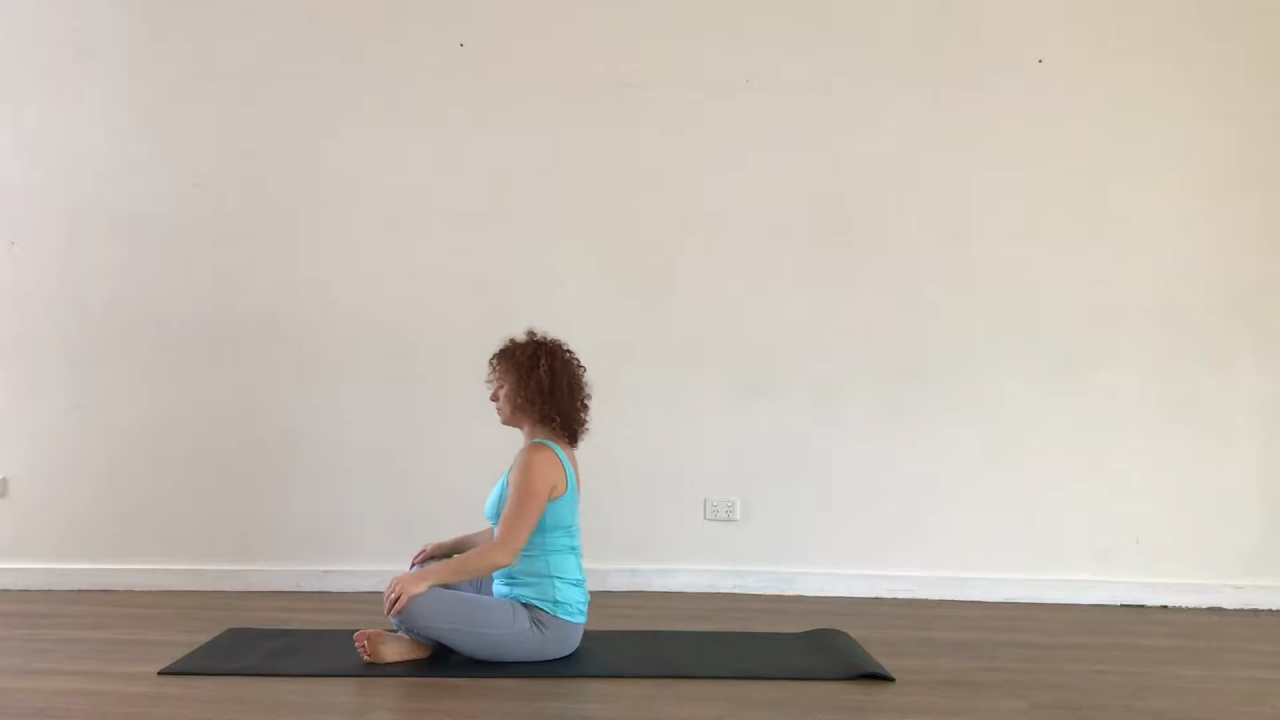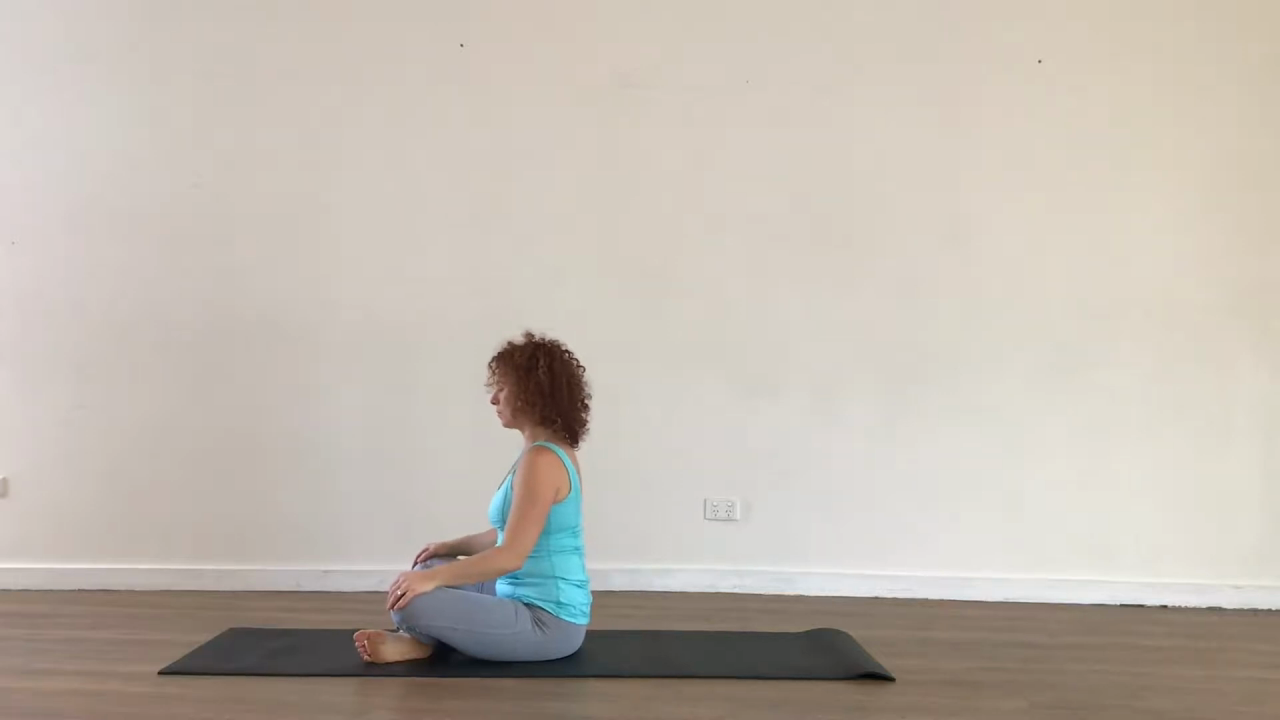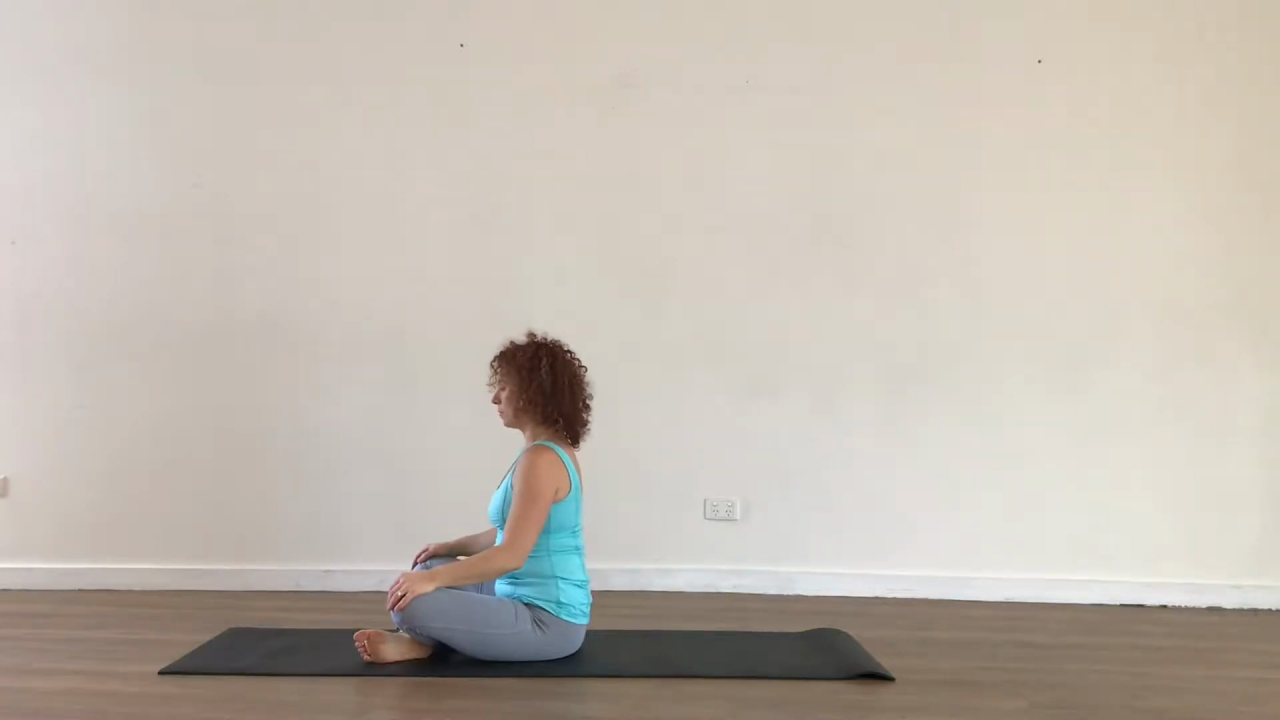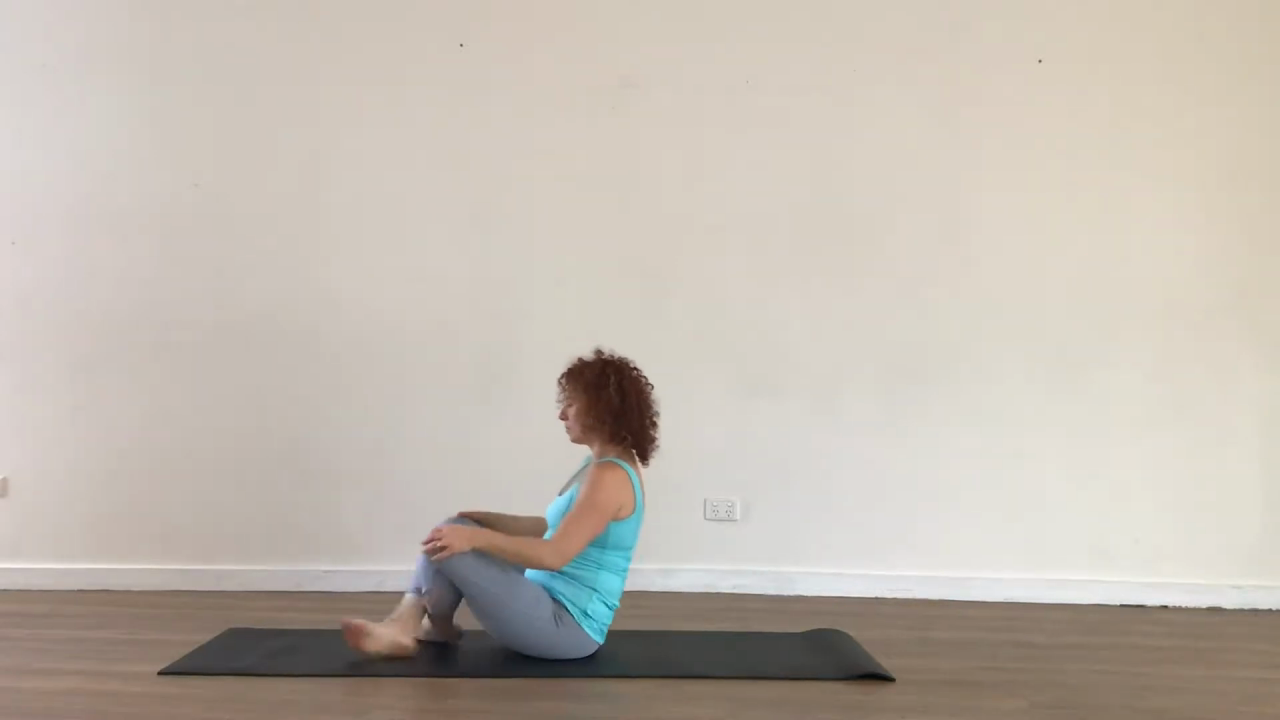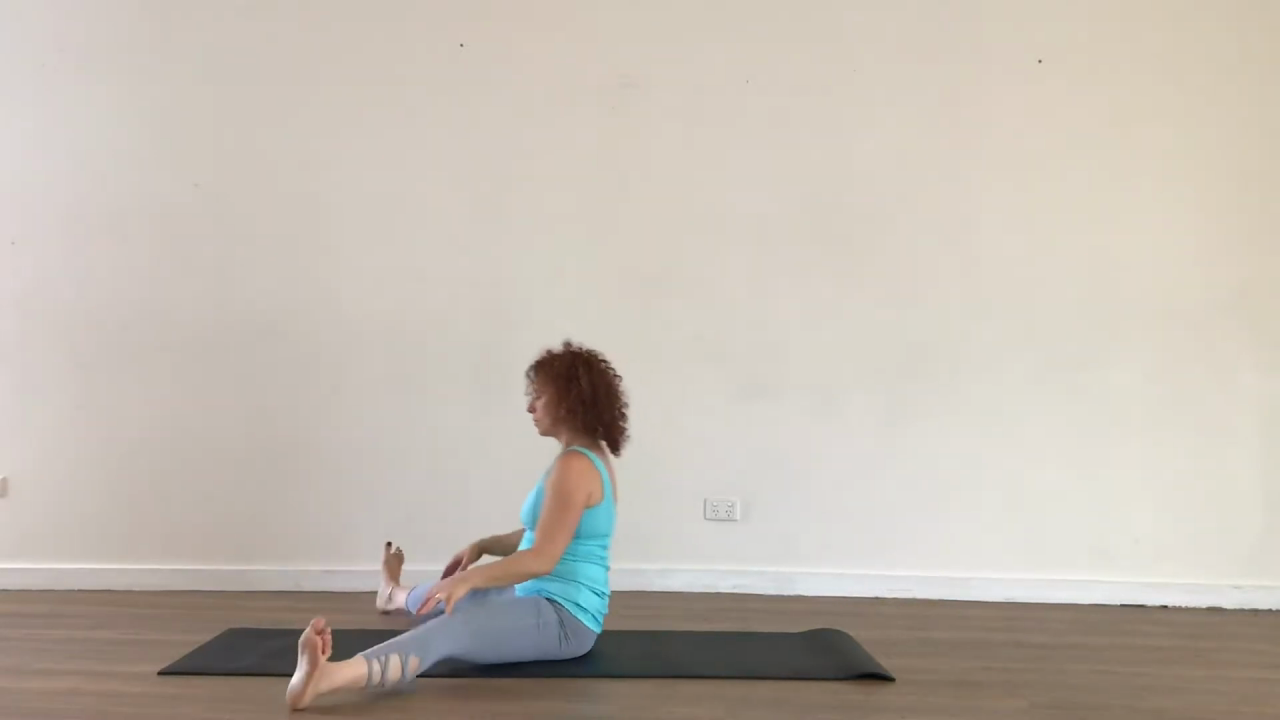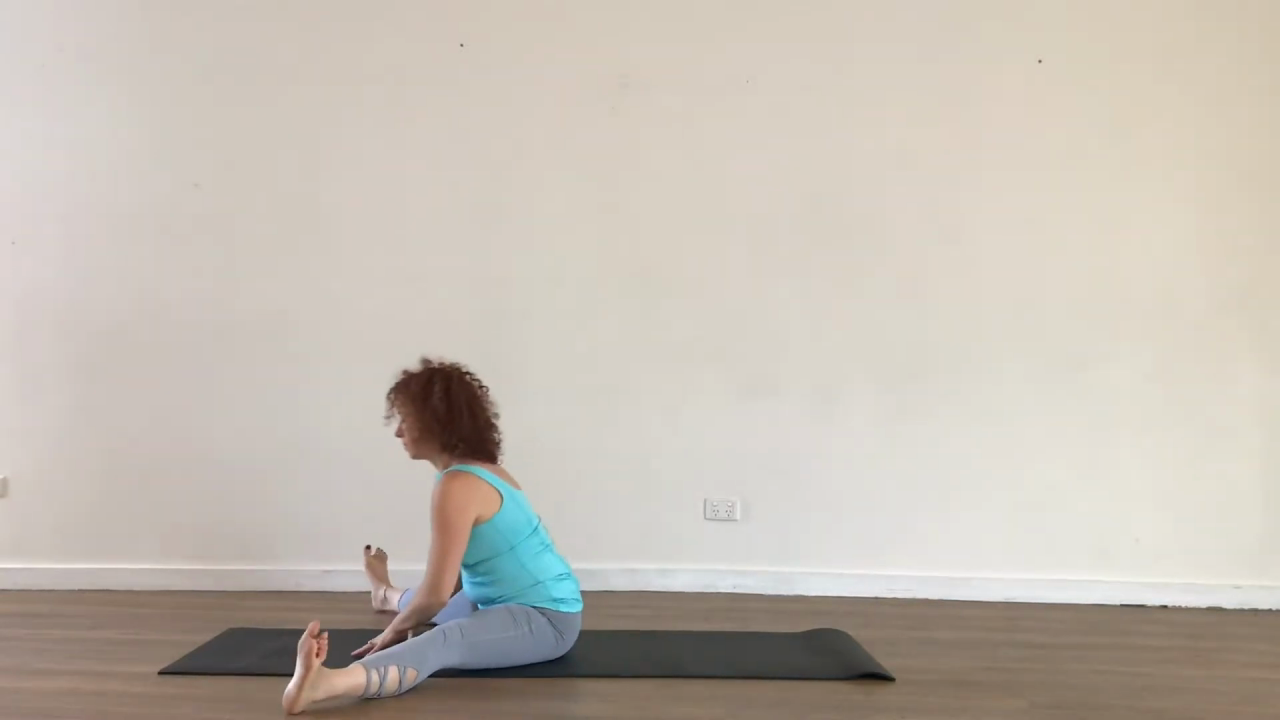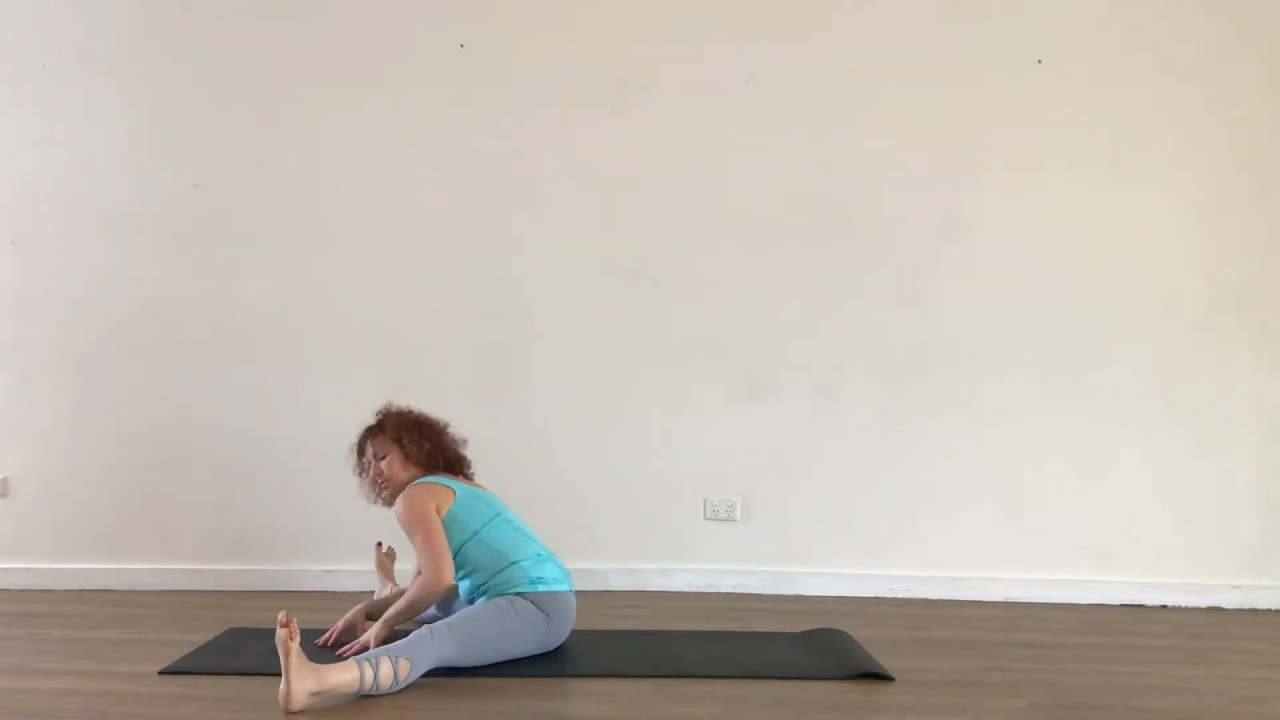
dt=0.7s
person 1, frame 1
left shoulder: (539, 458)
right shoulder: (547, 450)
left elbow: (504, 551)
right elbow: (508, 532)
left wrist: (425, 578)
right wrist: (448, 547)
left hip: (545, 622)
right hip: (530, 602)
left knee: (410, 603)
right knee: (429, 570)
left ankle: (418, 642)
person 1, frame 2
left shoulder: (541, 460)
right shoulder: (549, 452)
left elbow: (511, 556)
right elbow: (512, 535)
left wrist: (434, 578)
right wrist: (451, 547)
left hip: (547, 622)
right hip: (531, 601)
left knee: (412, 601)
right knee: (429, 567)
left ankle: (419, 642)
person 1, frame 3
left shoulder: (540, 460)
right shoulder: (553, 451)
left elbow: (512, 556)
left wrist: (434, 579)
right wrist: (452, 547)
left hip: (547, 623)
right hip: (533, 602)
left knee: (411, 602)
right knee: (429, 567)
left ankle: (418, 642)
person 1, frame 4
left shoulder: (609, 477)
right shoulder: (601, 464)
left elbow: (556, 554)
right elbow: (555, 530)
left wrist: (472, 539)
right wrist: (486, 519)
left hip: (565, 626)
right hip: (554, 605)
left knee: (448, 546)
right knee: (459, 528)
left ankle: (436, 626)
right ankle: (400, 627)
person 1, frame 5
left shoulder: (573, 465)
right shoulder: (586, 457)
left elbow: (543, 560)
left wrist: (468, 580)
right wrist: (481, 545)
left hip: (565, 624)
right hip: (554, 608)
left knee: (447, 629)
right knee: (451, 596)
left ankle: (325, 679)
right ankle: (397, 595)
person 1, frame 6
left shoulder: (456, 487)
right shoulder: (480, 470)
left elbow: (436, 591)
right elbow: (449, 583)
left wrist: (397, 628)
right wrist: (405, 616)
left hip: (546, 620)
right hip: (523, 603)
left knee: (441, 644)
right knee: (447, 607)
left ankle: (323, 684)
right ankle: (389, 595)
person 1, frame 7
left shoulder: (415, 497)
right shoulder: (453, 488)
left elbow: (438, 579)
right elbow: (423, 584)
left wrist: (383, 623)
right wrist: (364, 610)
left hip: (537, 608)
right hip: (544, 600)
left knee: (430, 642)
left ankle: (314, 682)
right ankle: (389, 590)
